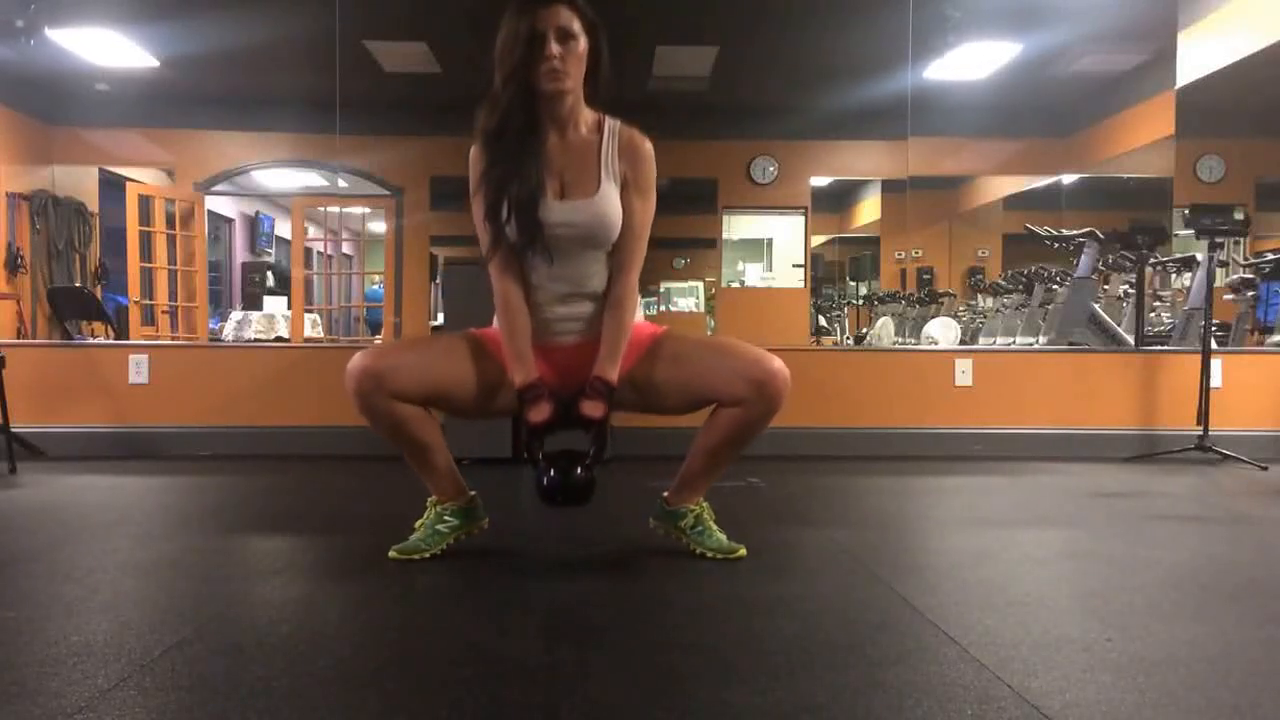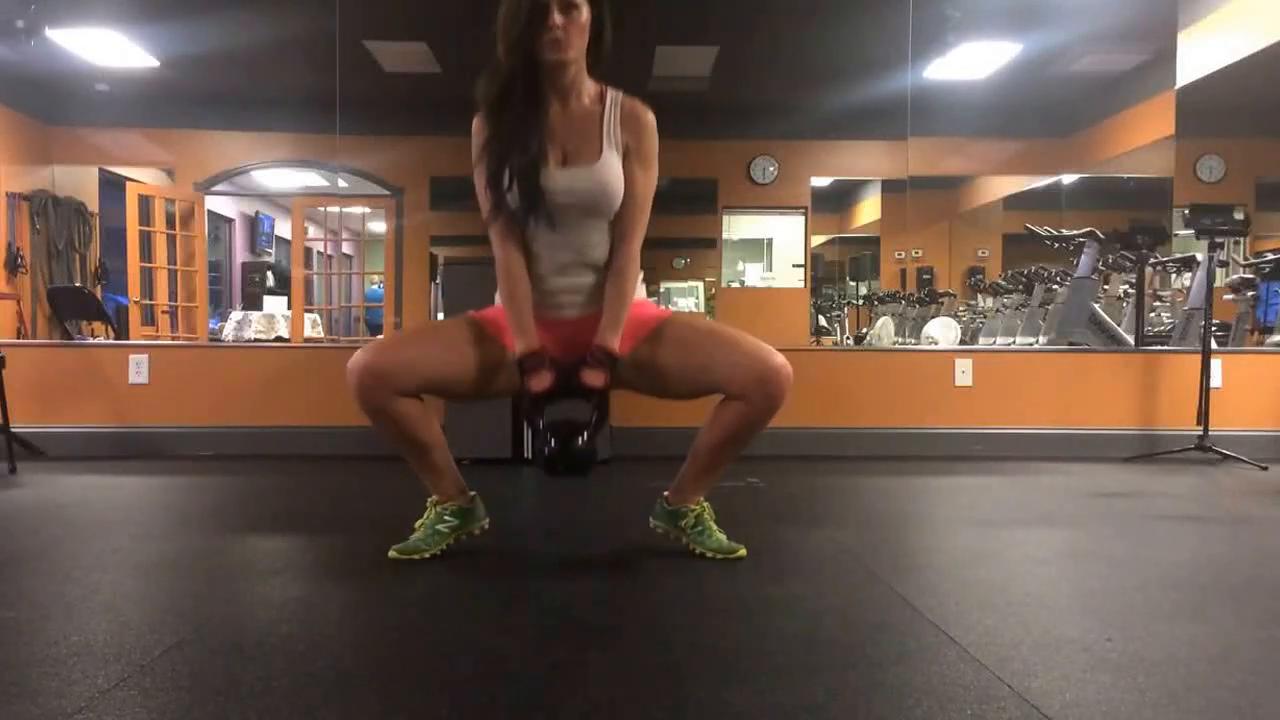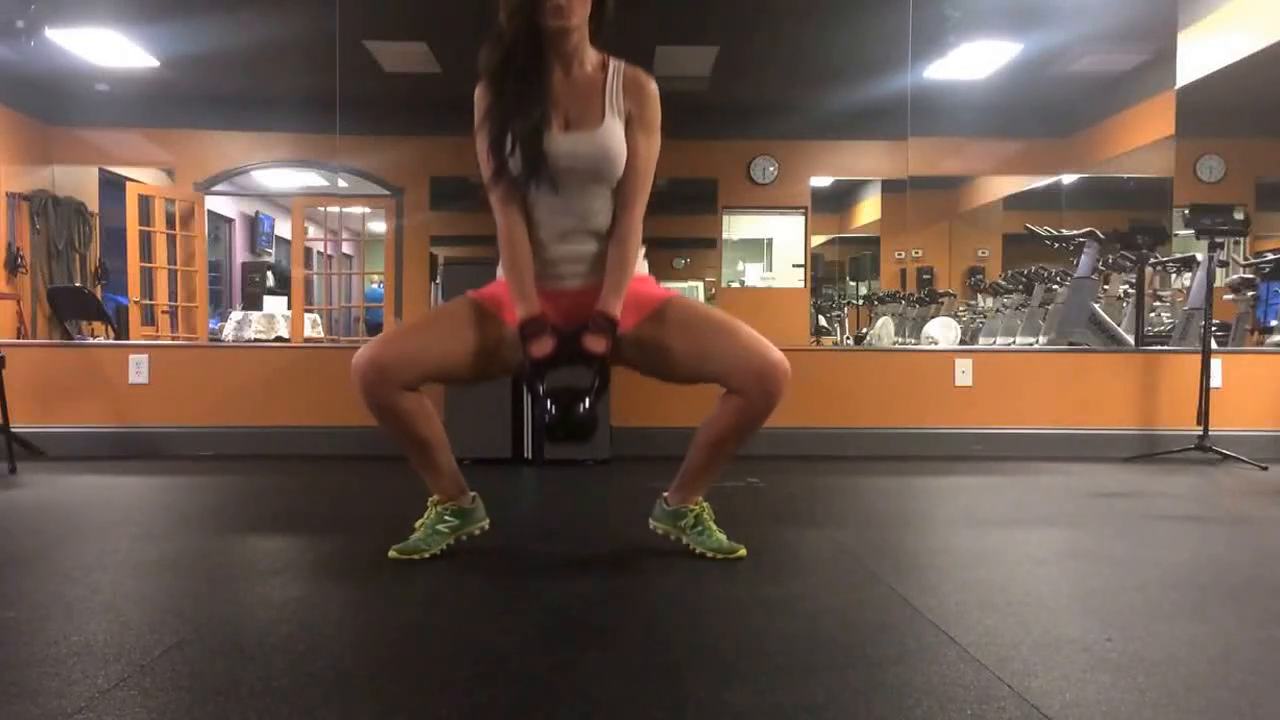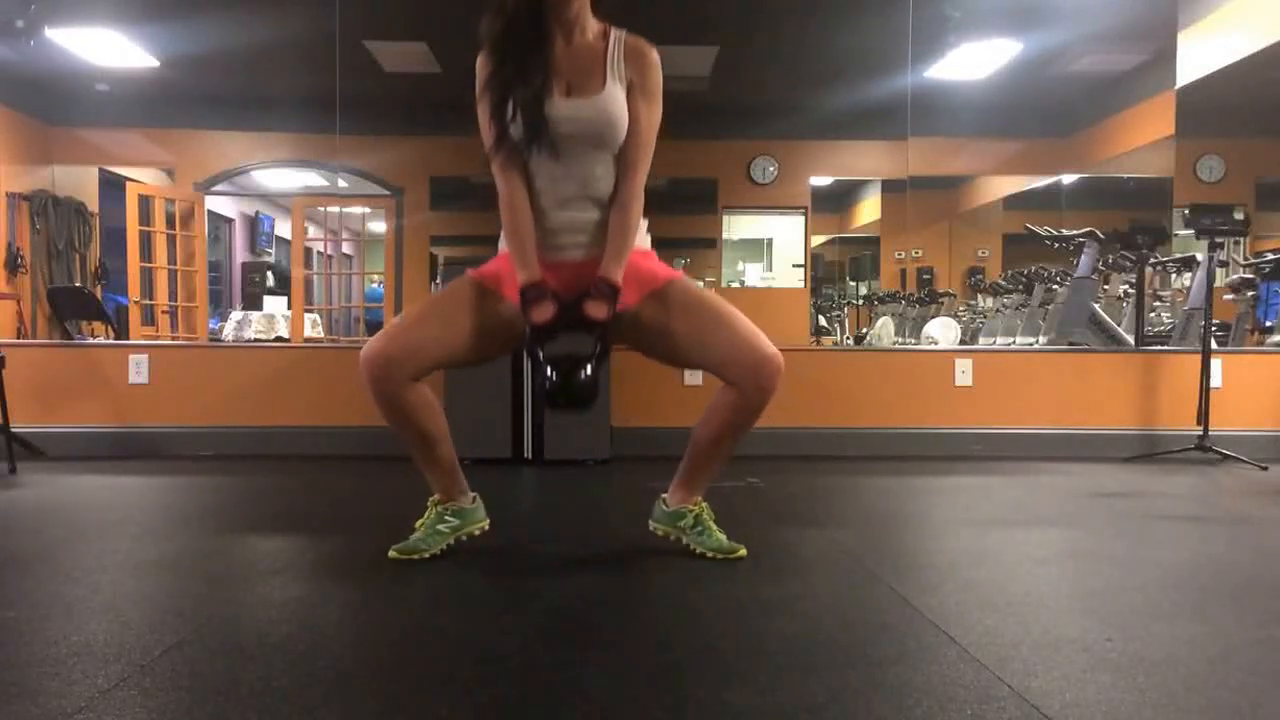
dt=0.1s
person 1, frame 1
left shoulder: (629, 149)
right shoulder: (491, 153)
left elbow: (626, 279)
right elbow: (504, 278)
left wrist: (602, 385)
right wrist: (527, 387)
left hip: (617, 347)
right hip: (522, 351)
left knee: (768, 381)
right knee: (367, 375)
left ankle: (682, 506)
right ankle: (453, 504)
person 1, frame 2
left shoulder: (632, 119)
right shoulder: (493, 124)
left elbow: (629, 240)
right elbow: (506, 241)
left wrist: (603, 354)
right wrist: (530, 357)
left hip: (617, 317)
right hip: (522, 320)
left knee: (769, 376)
right knee: (370, 372)
left ankle: (682, 505)
right ankle: (455, 504)
person 1, frame 3
left shoulder: (633, 88)
right shoulder: (496, 92)
left elbow: (631, 217)
right elbow: (507, 213)
left wrist: (605, 319)
right wrist: (531, 322)
left hip: (621, 295)
right hip: (523, 299)
left knee: (767, 373)
right knee: (375, 368)
left ankle: (682, 505)
right ankle: (454, 504)
person 1, frame 4
left shoulder: (636, 56)
right shoulder: (497, 60)
left elbow: (633, 175)
right elbow: (509, 175)
left wrist: (606, 286)
right wrist: (533, 287)
left hip: (622, 262)
right hip: (526, 261)
left knee: (761, 366)
right knee: (383, 360)
left ankle: (681, 504)
right ankle: (456, 503)
